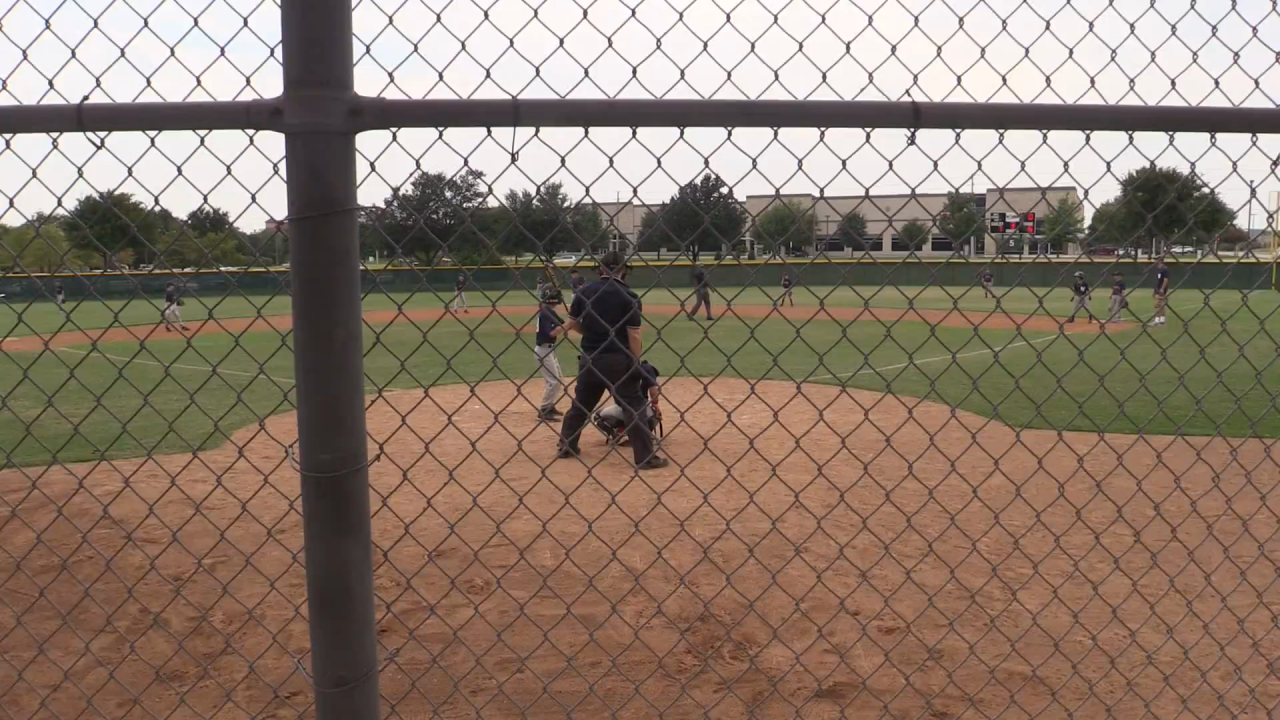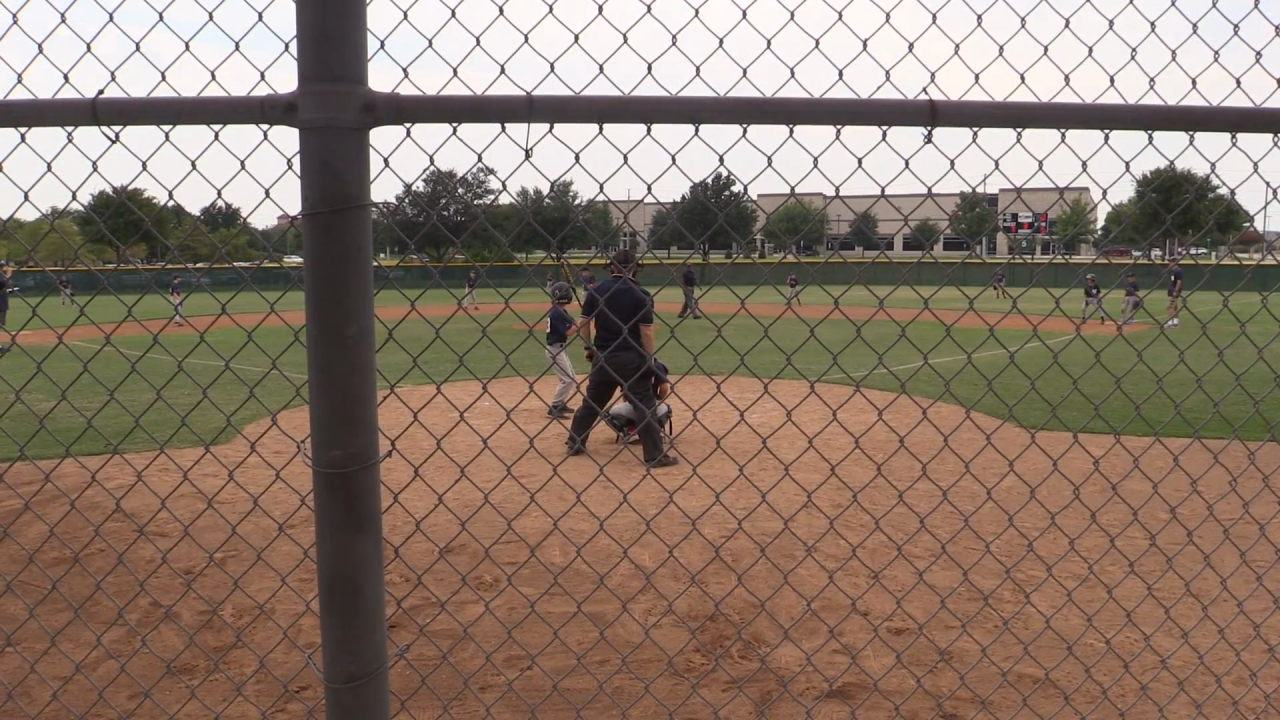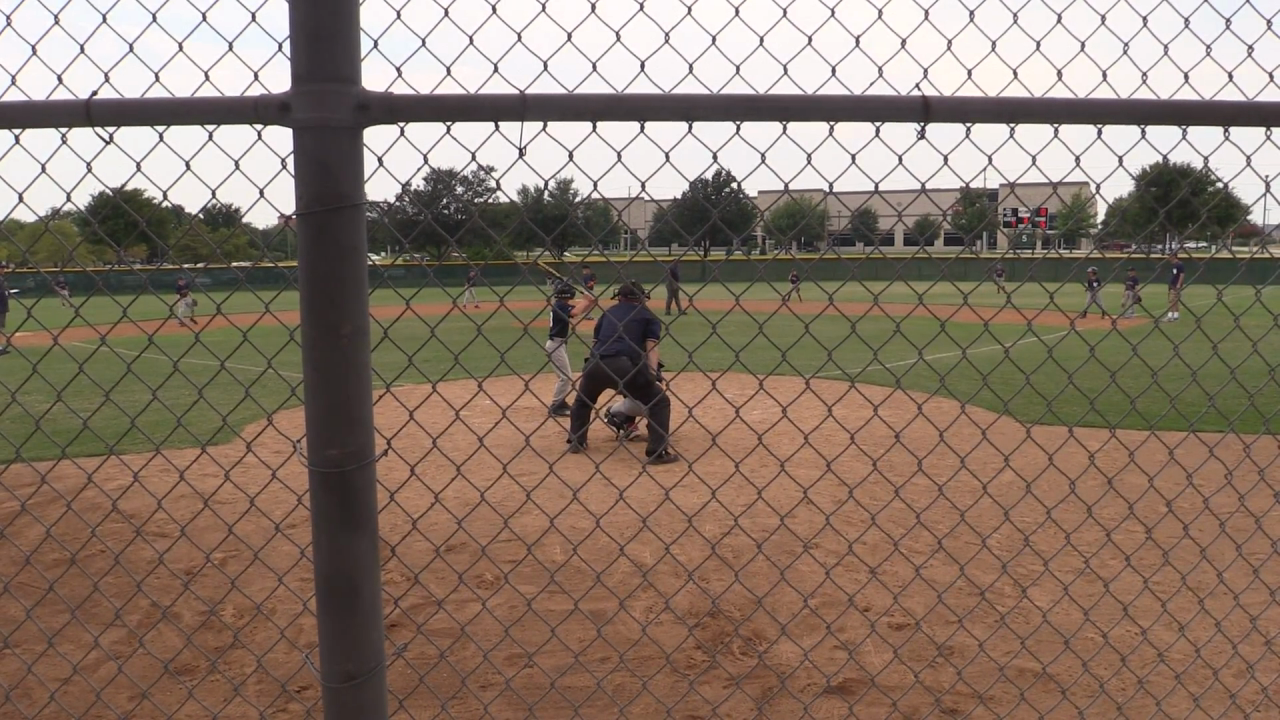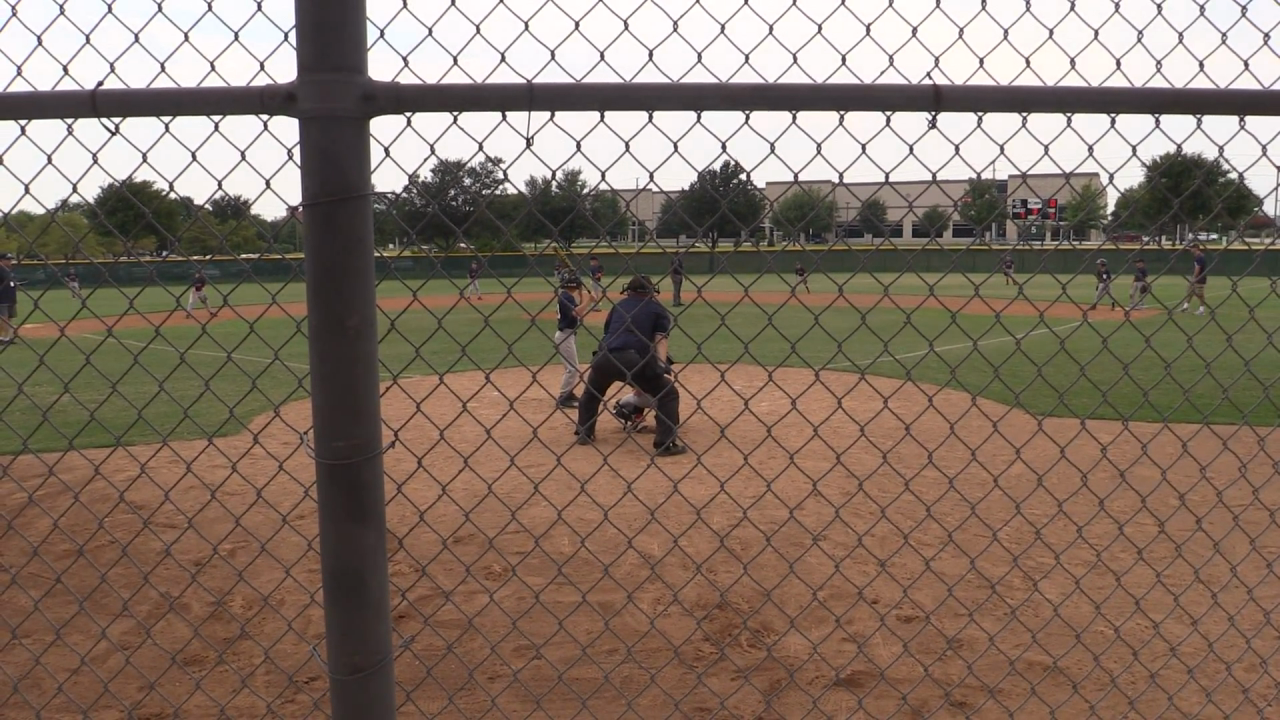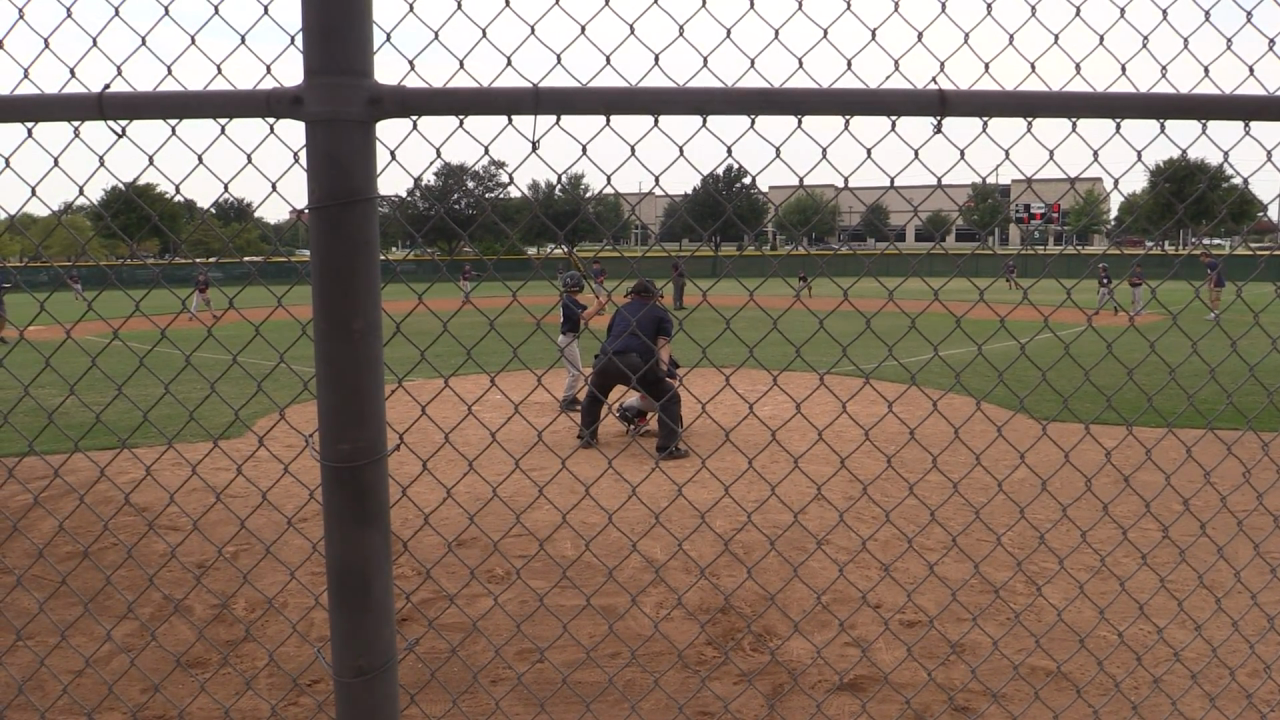
dt=1s
person 1, frame 1
left shoulder: (585, 291)
right shoulder: (629, 297)
left elbow: (572, 324)
right elbow: (634, 335)
right wrist: (636, 364)
left hip: (589, 358)
right hip: (618, 359)
left knee: (580, 404)
right knee: (633, 408)
left ankle: (565, 447)
right ankle: (645, 457)
person 1, frame 2
left shoulder: (597, 290)
right shoulder: (640, 295)
left elbow: (584, 323)
right elbow: (646, 332)
left wrist: (589, 347)
right wrist: (649, 361)
left hip: (603, 357)
right hip: (631, 357)
left knee: (592, 402)
right knee: (645, 406)
left ankle: (574, 444)
right ankle: (655, 455)
person 1, frame 3
left shoulder: (609, 312)
right shoulder: (649, 316)
right elbow: (652, 346)
right wrist: (653, 377)
left hip: (597, 365)
right hip: (625, 366)
left knee: (583, 400)
right knee: (659, 401)
left ankle: (576, 441)
right ankle: (658, 452)
person 1, frame 4
left shoulder: (619, 305)
right shoulder: (658, 310)
right elbow: (661, 339)
right wrist: (661, 370)
left hip: (605, 358)
right hip: (634, 359)
left knee: (592, 392)
right knee: (668, 394)
left ankle: (584, 433)
right ankle: (666, 444)
person 1, frame 5
left shoulder: (622, 308)
right shoulder: (661, 314)
right elbow: (663, 344)
right wrist: (662, 374)
left hip: (607, 361)
right hip: (636, 363)
left knee: (594, 396)
right knee: (670, 397)
left ankle: (586, 437)
right ankle: (668, 448)
